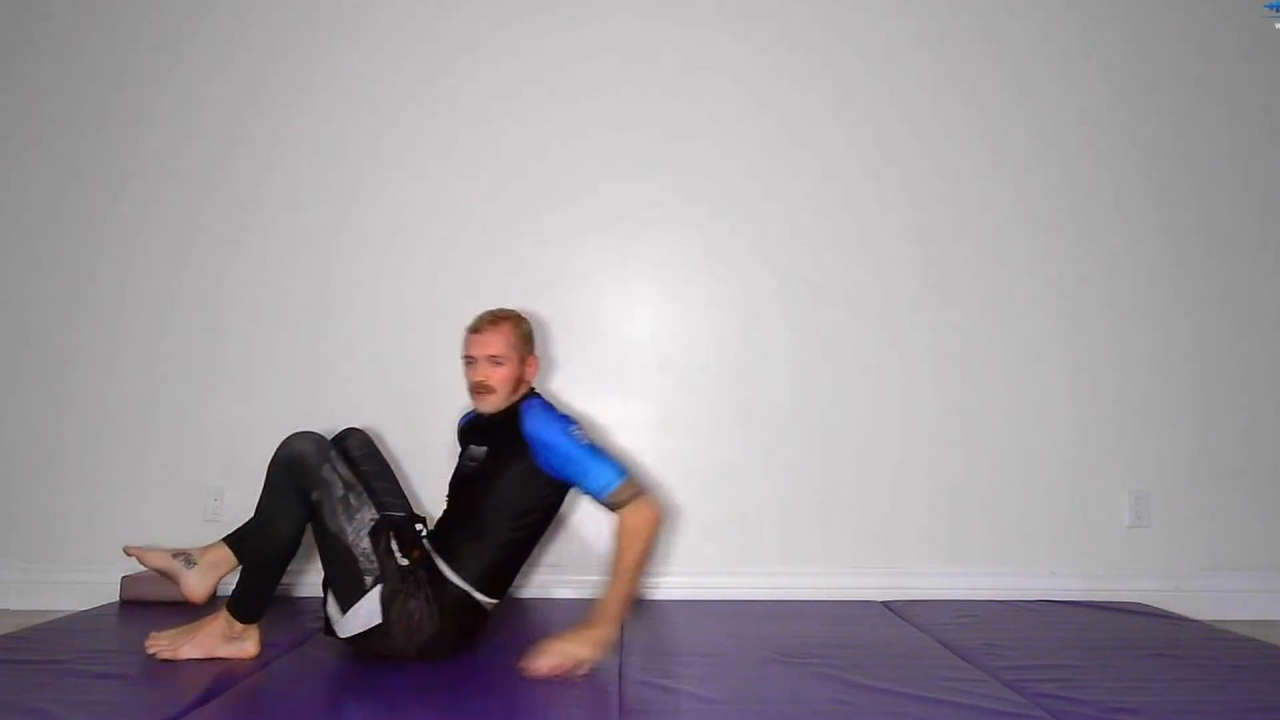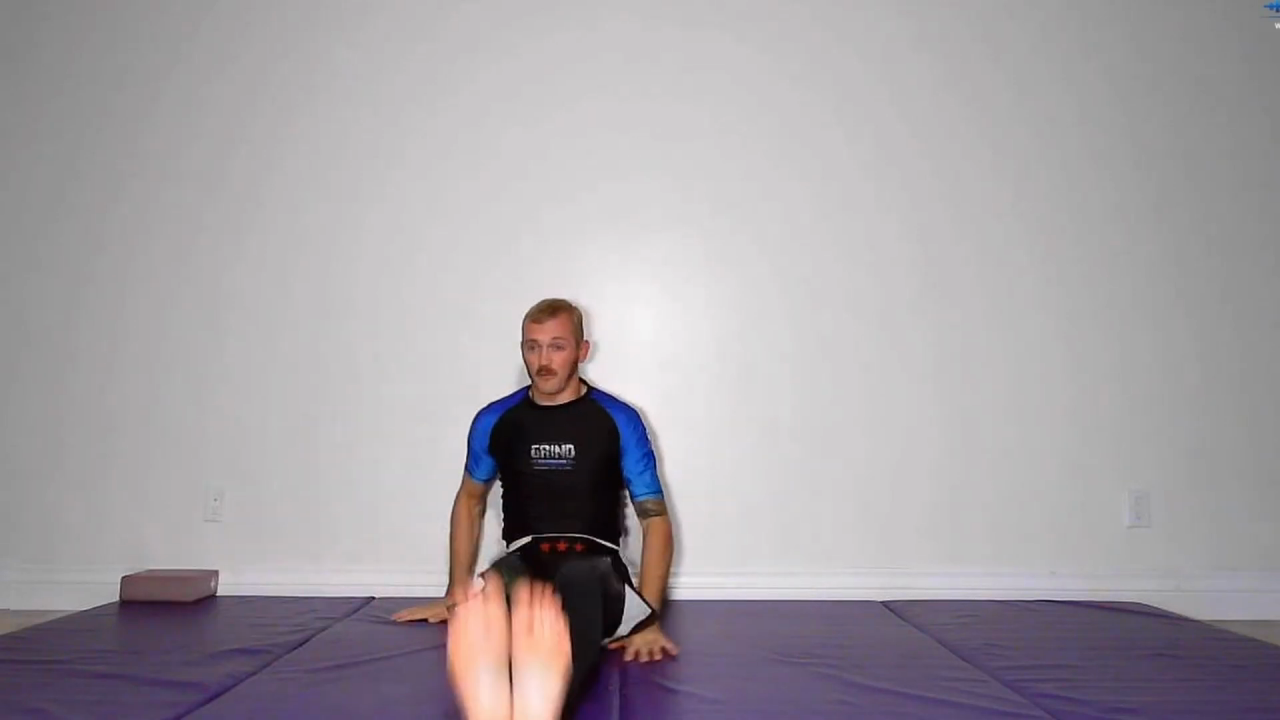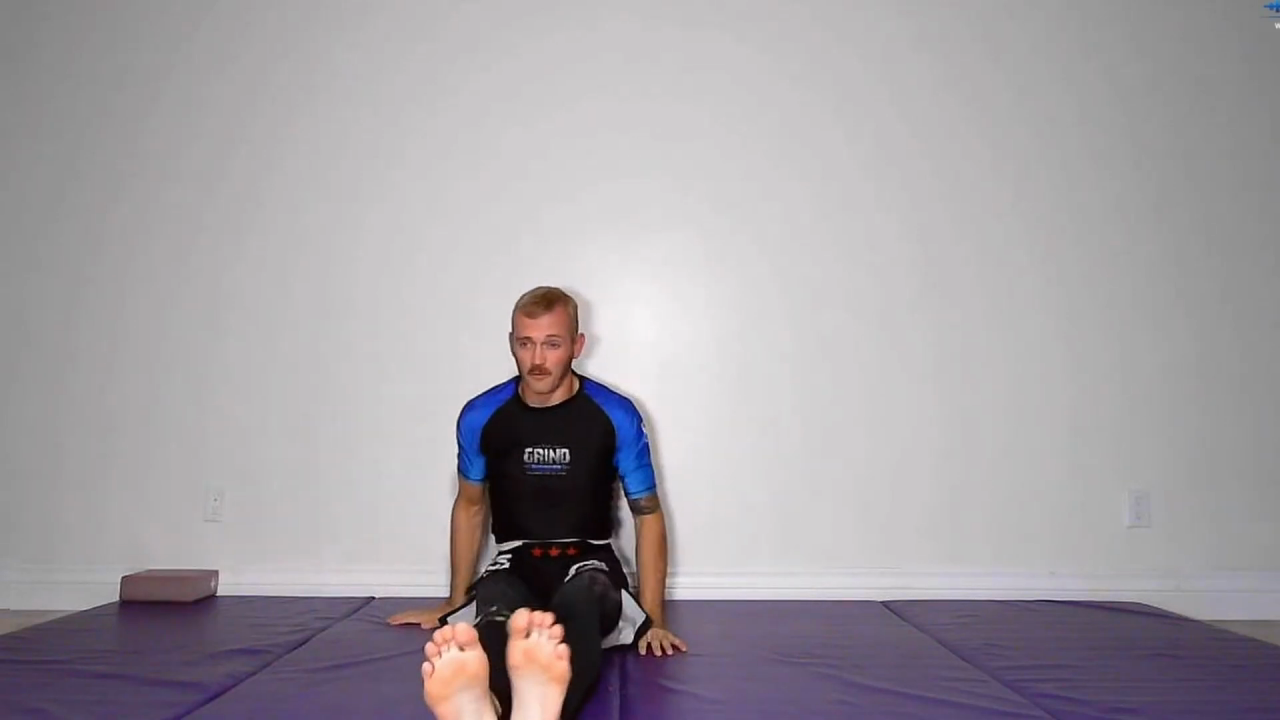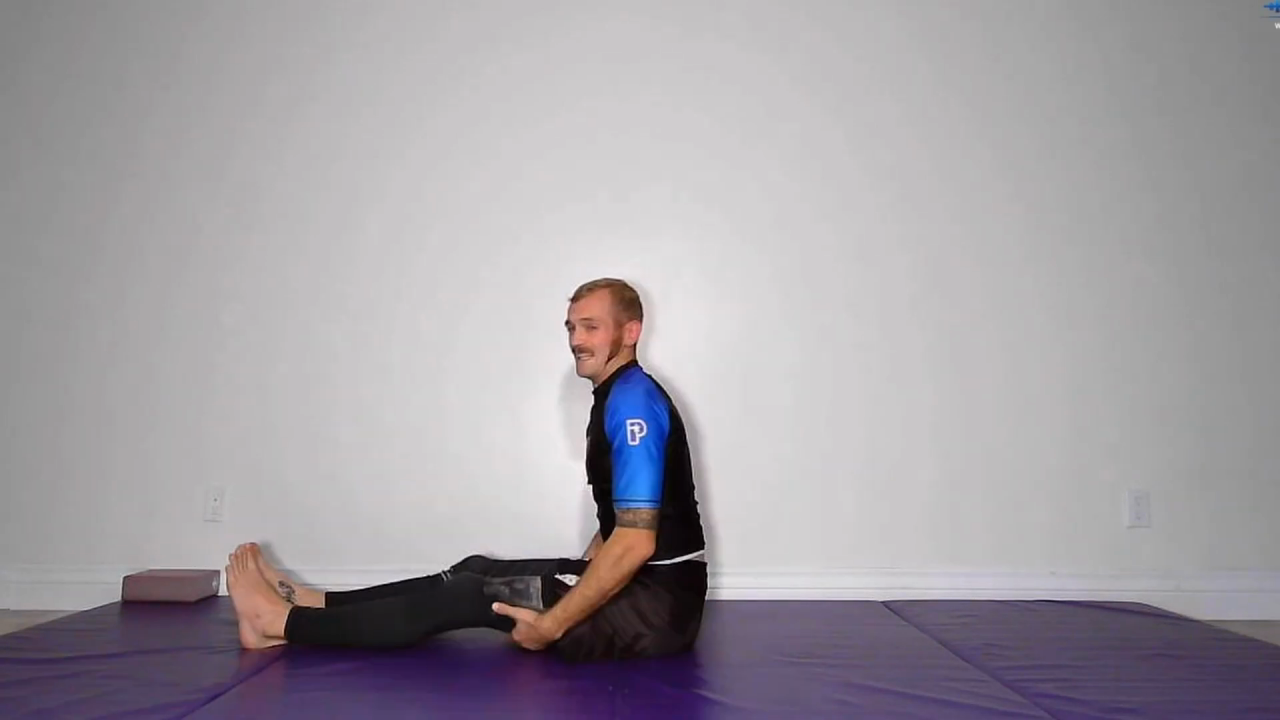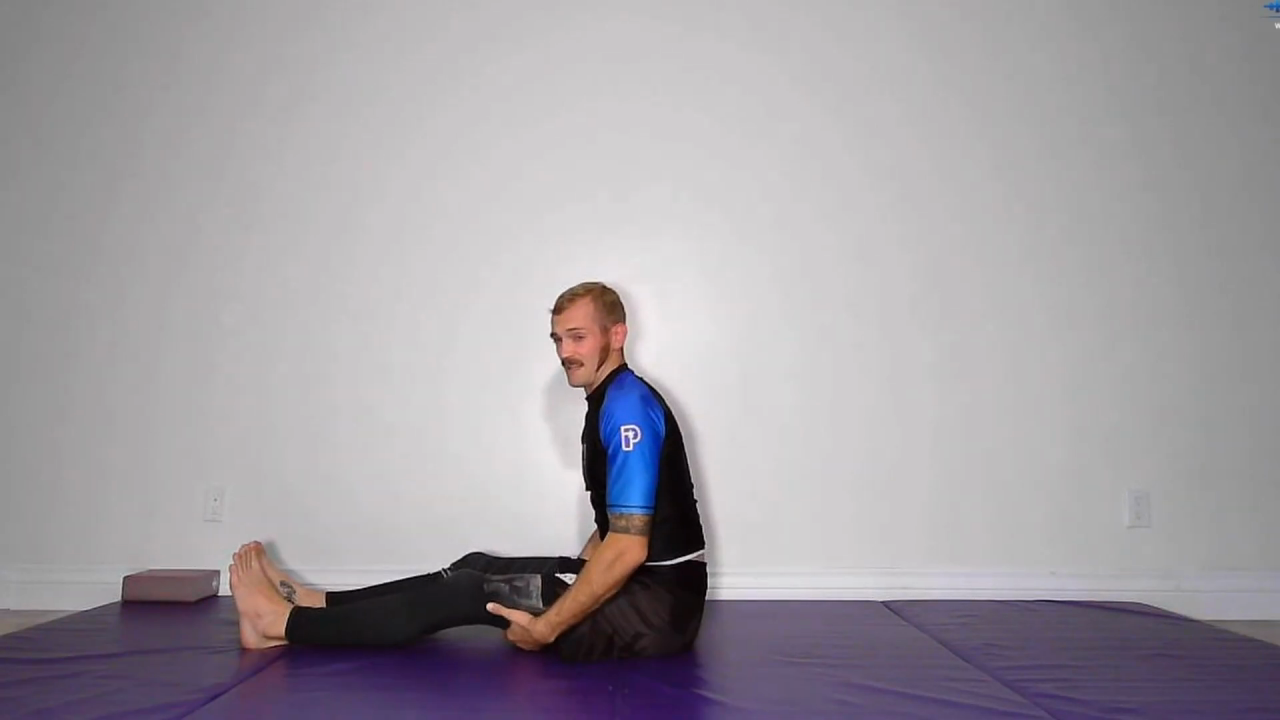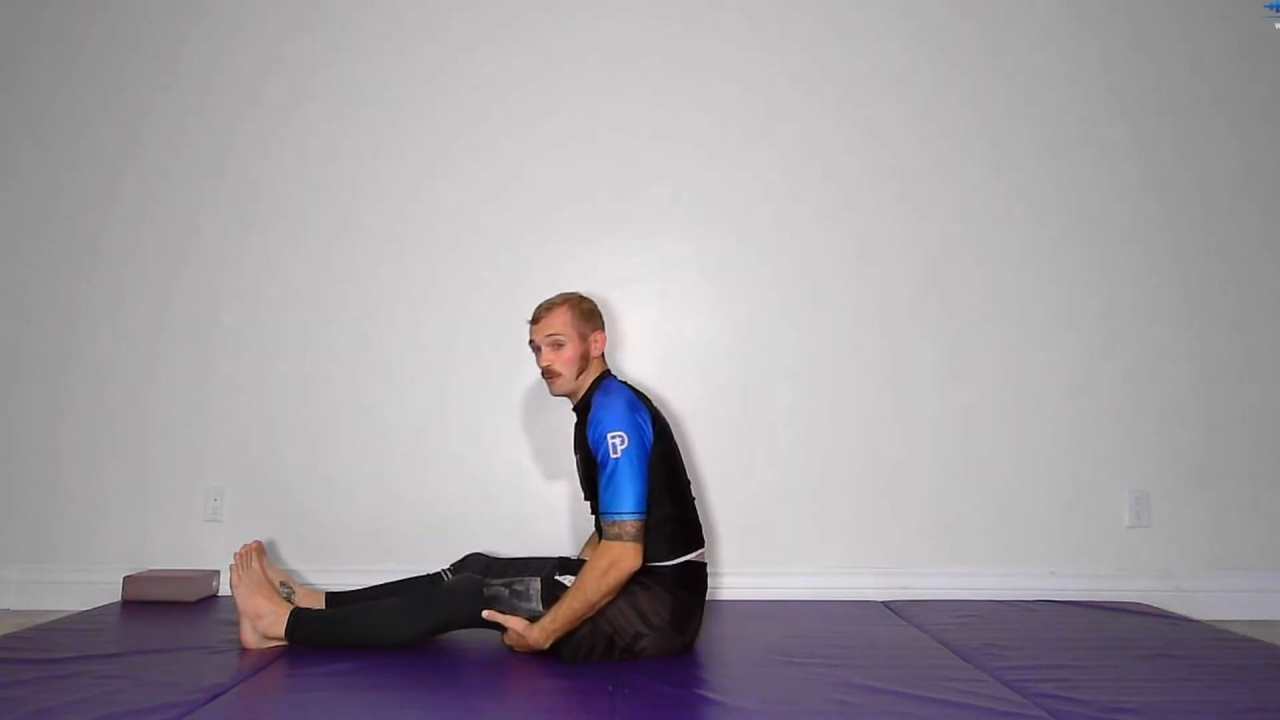
dt=0.4s
person 1, frame 1
left shoulder: (541, 427)
right shoulder: (475, 423)
left elbow: (643, 510)
left wrist: (600, 630)
left hip: (419, 615)
right hip: (427, 573)
right knee: (350, 444)
left ankle: (236, 627)
right ankle: (217, 560)
person 1, frame 2
left shoulder: (620, 421)
right shoulder: (494, 420)
left elbow: (655, 520)
right elbow: (471, 499)
left wrist: (649, 621)
right wrist: (455, 593)
left hip: (595, 571)
right hip: (523, 564)
left knee: (582, 579)
right knee: (504, 585)
person 1, frame 3
left shoulder: (615, 415)
right shoulder: (480, 416)
left elbow: (648, 515)
right elbow: (470, 506)
left wrist: (653, 618)
right wrist: (456, 602)
left hip: (587, 565)
right hip: (515, 566)
left knee: (577, 601)
right knee: (497, 612)
person 1, frame 4
left shoulder: (632, 399)
right shoulder: (615, 397)
left elbow: (636, 541)
left wrist: (553, 623)
right wrist: (574, 585)
left hip: (657, 603)
right hip: (642, 589)
left knee: (471, 593)
left ankle: (285, 623)
person 1, frame 5
left shoulder: (627, 405)
right shoulder: (611, 402)
left elbow: (628, 548)
left wrist: (546, 626)
right wrist: (562, 584)
left hip: (656, 605)
right hip: (642, 590)
left knee: (469, 592)
right knee: (478, 568)
left ankle: (284, 623)
right ankle: (314, 606)
person 1, frame 6
left shoulder: (614, 411)
right shoulder: (601, 409)
left elbow: (623, 555)
left wrist: (542, 632)
right wrist: (560, 586)
left hip: (656, 606)
right hip: (644, 590)
left knee: (469, 596)
right knee: (476, 570)
left ankle: (284, 623)
right ankle: (316, 607)
